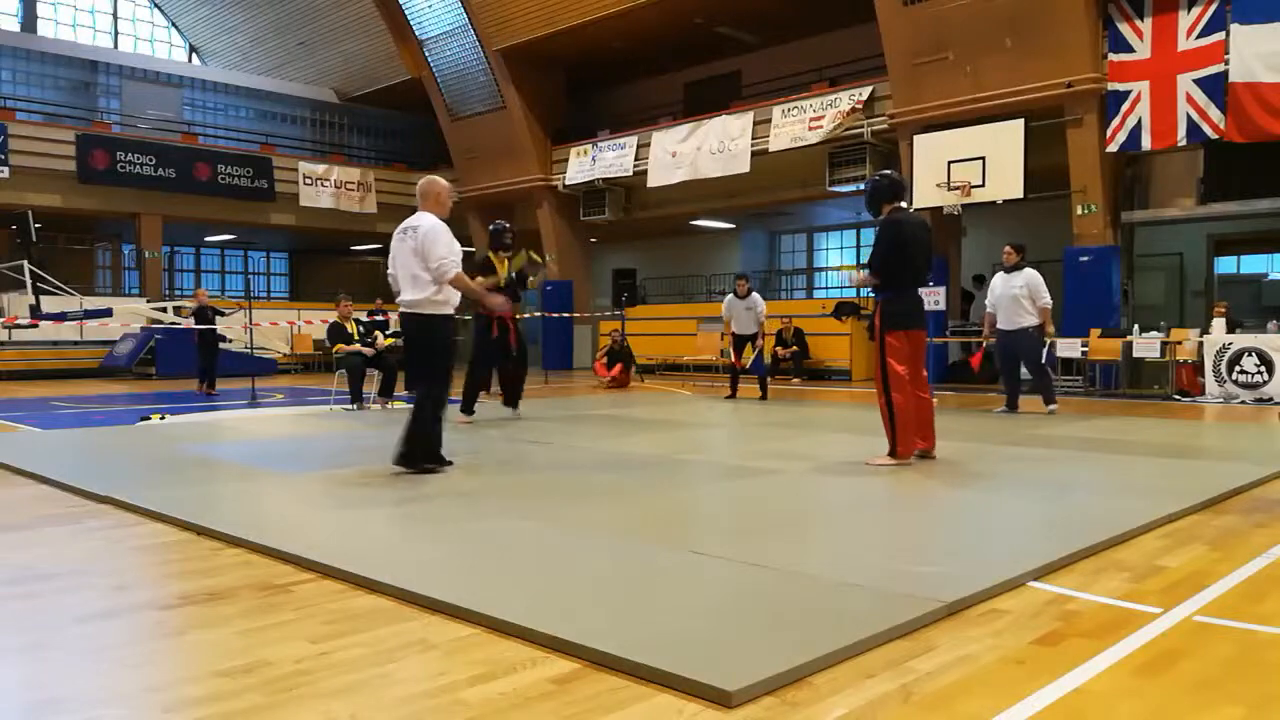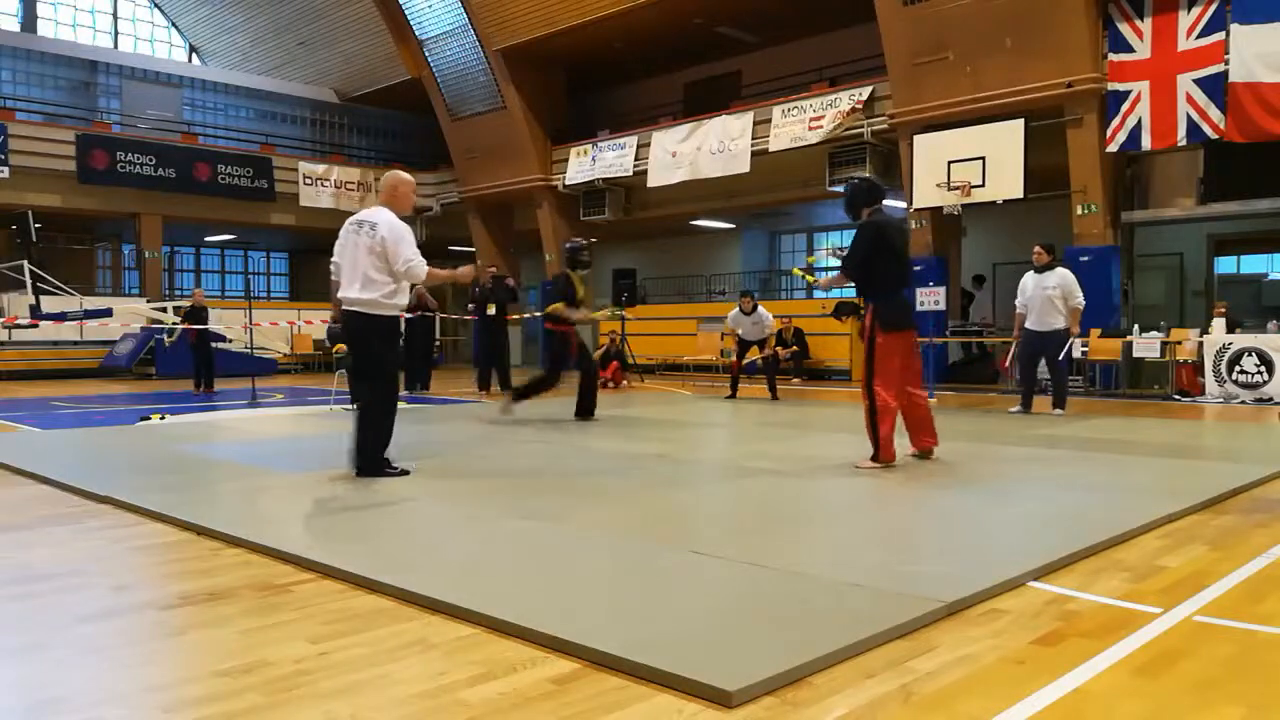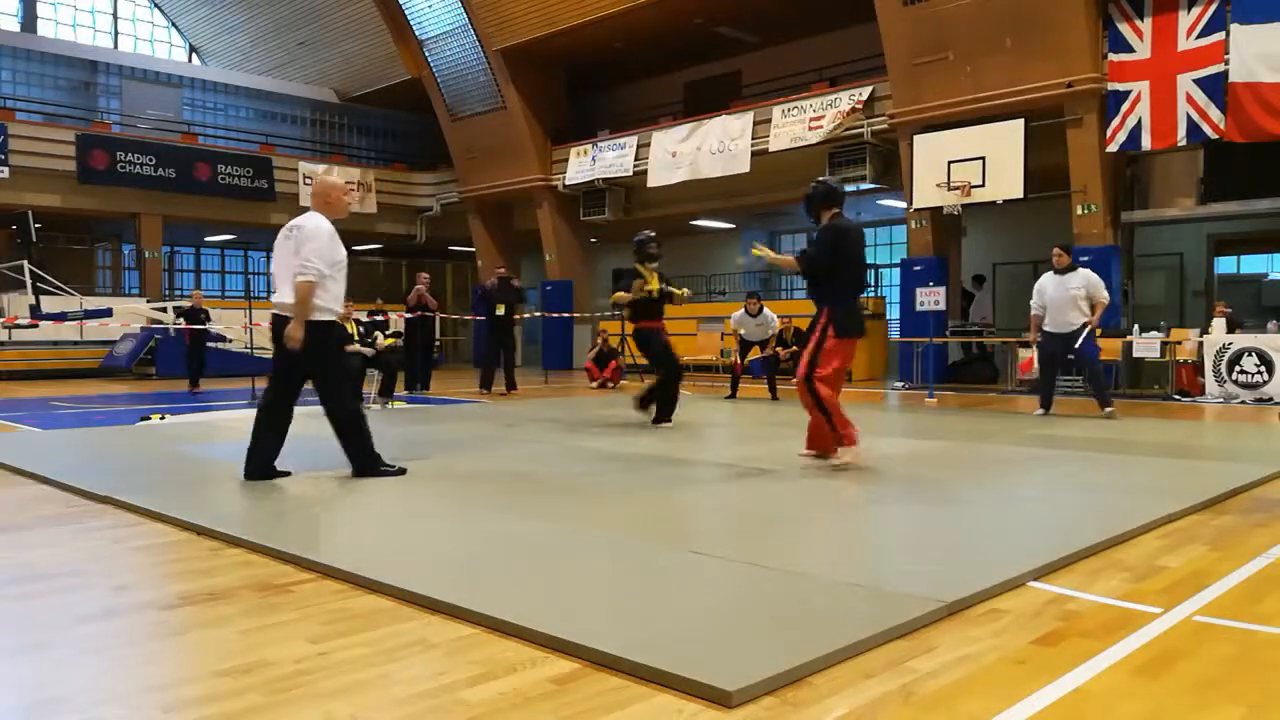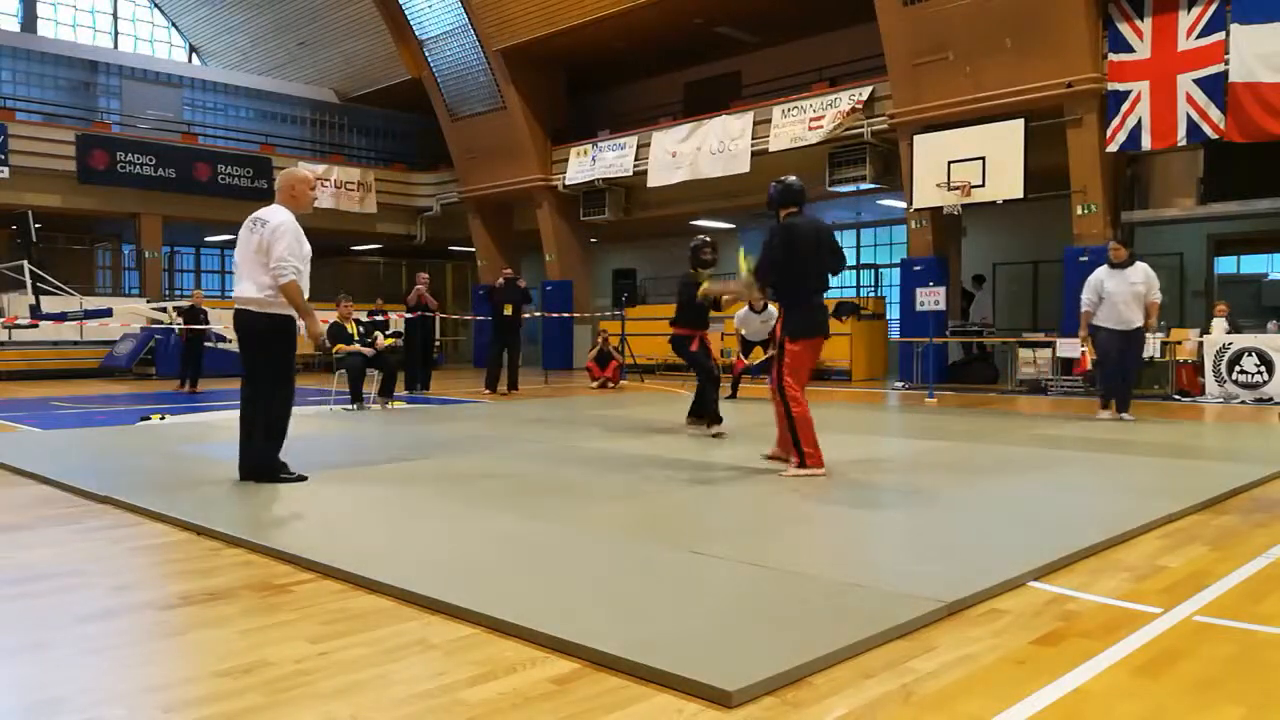
dt=0.5s
person 1, frame 1
left shoulder: (401, 230)
right shoulder: (434, 227)
left elbow: (395, 278)
right elbow: (450, 273)
right wrist: (487, 298)
left hip: (410, 315)
right hip: (434, 317)
left knee: (426, 385)
right knee: (434, 385)
left ankle: (427, 454)
right ankle: (414, 452)
person 1, frame 2
left shoulder: (353, 223)
right shoulder: (394, 228)
left elbow: (338, 270)
right elbow: (416, 273)
left wrist: (338, 308)
right wrist: (456, 276)
left hip: (352, 313)
right hip: (379, 318)
left knee: (367, 386)
right knee: (381, 390)
left ankle: (369, 455)
right ankle: (371, 460)
person 1, frame 3
left shoulder: (291, 228)
right shoulder: (320, 228)
right elbow: (306, 277)
right wrist: (299, 322)
left hip: (284, 319)
right hip: (313, 323)
left knee: (280, 393)
right knee: (339, 394)
left ankle: (259, 463)
right ankle: (365, 460)
person 1, frame 4
left shoulder: (255, 219)
right shoulder: (285, 224)
right elbow: (286, 278)
right wrist: (310, 318)
left hip: (247, 313)
right hip: (272, 317)
left knee: (255, 389)
right knee: (277, 391)
left ankle: (252, 463)
right ankle: (267, 464)
person 2, frame 1
left shoulder: (890, 224)
right shoulder: (920, 223)
left elbow: (878, 272)
left wrist: (861, 280)
left hip: (892, 309)
right hip: (914, 305)
left knee: (893, 381)
right knee: (916, 378)
left ankle: (901, 451)
right ankle: (924, 444)
person 2, frame 2
left shoulder: (870, 227)
right shoulder: (895, 225)
left elbow: (852, 271)
left wrist: (828, 281)
right wrist: (849, 255)
left hip: (881, 311)
right hip: (900, 308)
left knee: (878, 383)
right knee: (908, 380)
left ankle: (883, 454)
right ankle: (924, 442)
person 2, frame 3
left shoulder: (832, 231)
right shoulder: (852, 230)
left elbow: (803, 265)
left wrist: (771, 257)
left hip: (836, 316)
right hip: (847, 312)
left knee: (811, 378)
right knee: (828, 382)
left ankle: (844, 439)
right ankle: (824, 444)
person 2, frame 4
left shoulder: (780, 231)
right shoulder: (821, 227)
left elbow: (764, 276)
right elbow: (836, 264)
left hip: (794, 317)
right hip: (817, 314)
left knee: (787, 387)
right knee: (786, 383)
left ankle: (809, 459)
right ankle: (785, 447)
person 3, frame 1
left shoulder: (513, 265)
right shoulder: (484, 263)
left elbow: (530, 283)
right elbow: (476, 284)
right wrist: (495, 278)
left hip: (508, 321)
right hip: (488, 321)
left knee: (520, 360)
right knee: (480, 365)
left ankle: (511, 402)
right ankle: (466, 410)
person 3, frame 2
left shoulder: (579, 281)
right shoulder: (562, 280)
right elbow: (554, 306)
left wrist: (585, 314)
right wrist: (573, 314)
left hip: (570, 334)
right hip: (557, 333)
left knee: (589, 369)
right knee: (552, 376)
left ankle: (584, 412)
right ankle: (516, 396)
person 3, frame 3
left shoulder: (658, 275)
right shoulder: (632, 275)
left elbow: (672, 297)
right elbow: (616, 298)
left wrist: (681, 293)
right wrist: (632, 295)
left hip: (658, 330)
right hip: (644, 332)
left knee: (672, 371)
right knee: (671, 371)
left ankle: (643, 402)
right ankle: (661, 419)
person 3, frame 4
left shoulder: (706, 281)
right shoulder: (688, 280)
left elbow: (718, 304)
right elbow: (704, 291)
left wrist: (735, 296)
right wrist: (735, 287)
left hip: (700, 337)
right hip: (684, 338)
left knee: (711, 377)
right knee: (707, 373)
left ankle: (695, 416)
right ankle: (713, 422)
person 4, frame 1
left shoulder: (1030, 275)
right shoulder: (997, 278)
left elbow: (1044, 302)
right elbow: (991, 306)
left wrist: (1048, 325)
right wrist: (987, 328)
left hip: (1029, 330)
right hip: (1004, 331)
left knee: (1036, 367)
right knee: (1007, 370)
left ankle: (1051, 401)
right ankle: (1011, 404)
person 4, frame 2
left shoulder: (1063, 275)
right shoulder: (1027, 278)
left elbow: (1076, 302)
right elbow: (1021, 306)
left wrist: (1075, 325)
right wrist: (1016, 329)
left hip: (1058, 331)
right hip: (1031, 331)
left knee: (1057, 370)
right knee: (1025, 367)
left ankle: (1059, 406)
right ankle: (1025, 403)
person 4, frame 3
left shoulder: (1086, 276)
right shoulder: (1045, 280)
left elbow: (1102, 297)
right elbow: (1037, 308)
left wrist: (1096, 316)
right wrist: (1033, 331)
left hip: (1080, 330)
right hip: (1051, 333)
left knee: (1093, 366)
right knee: (1047, 371)
left ankle: (1106, 405)
right ankle: (1044, 406)
person 4, frame 4
left shoulder: (1143, 270)
right shoulder: (1100, 274)
left elbow: (1153, 296)
right elbow: (1088, 303)
left wrist: (1153, 318)
right wrist: (1083, 328)
left hip: (1134, 330)
right hip: (1104, 329)
left knee: (1130, 371)
right knee: (1109, 367)
left ankle: (1122, 409)
right ankle: (1105, 407)
